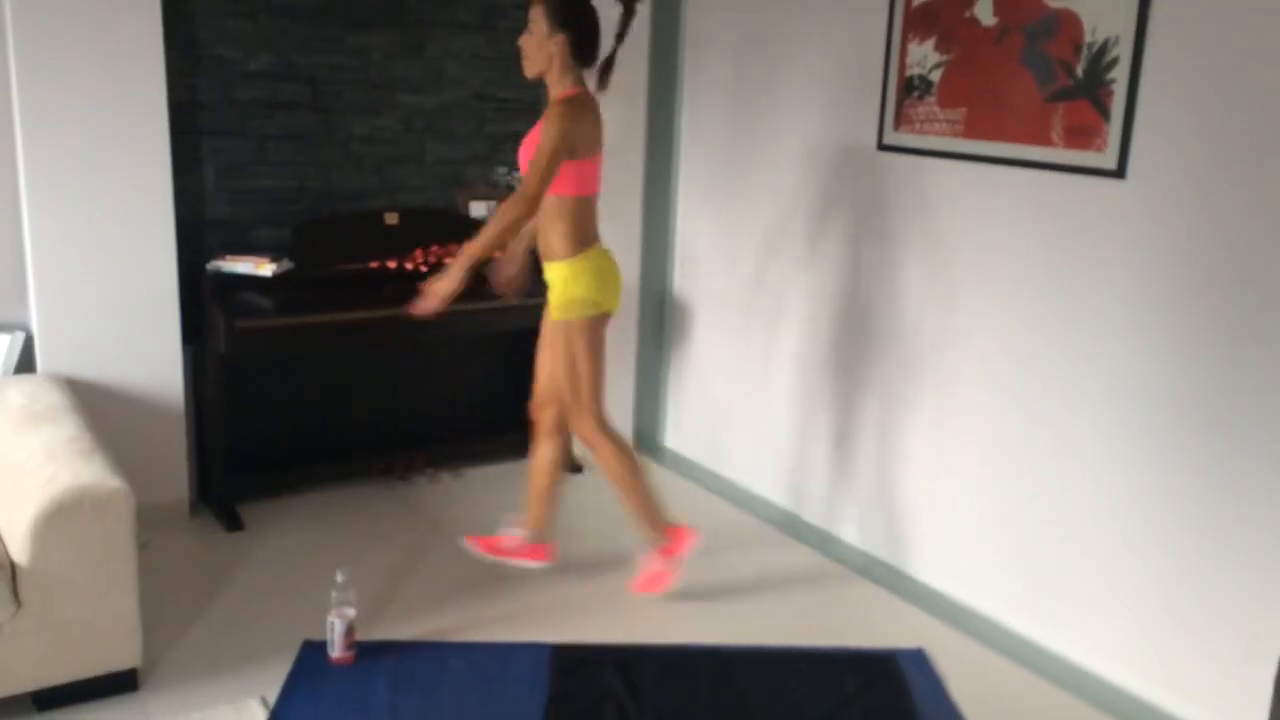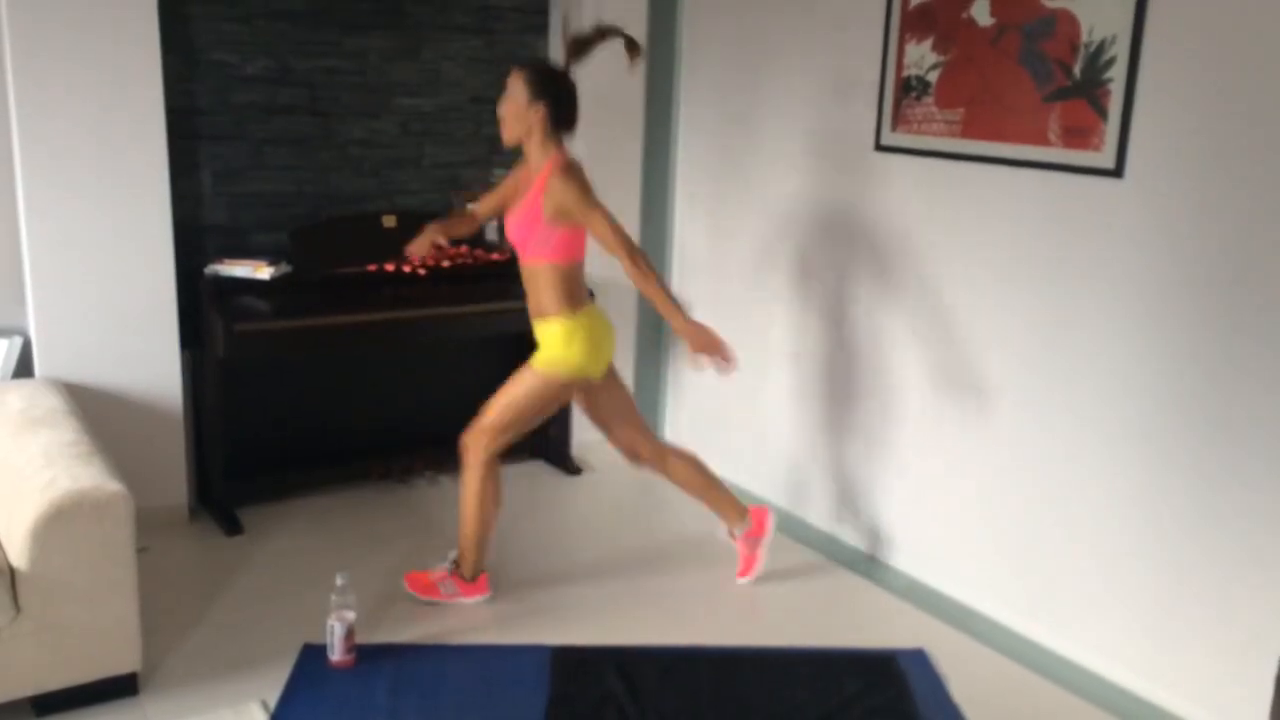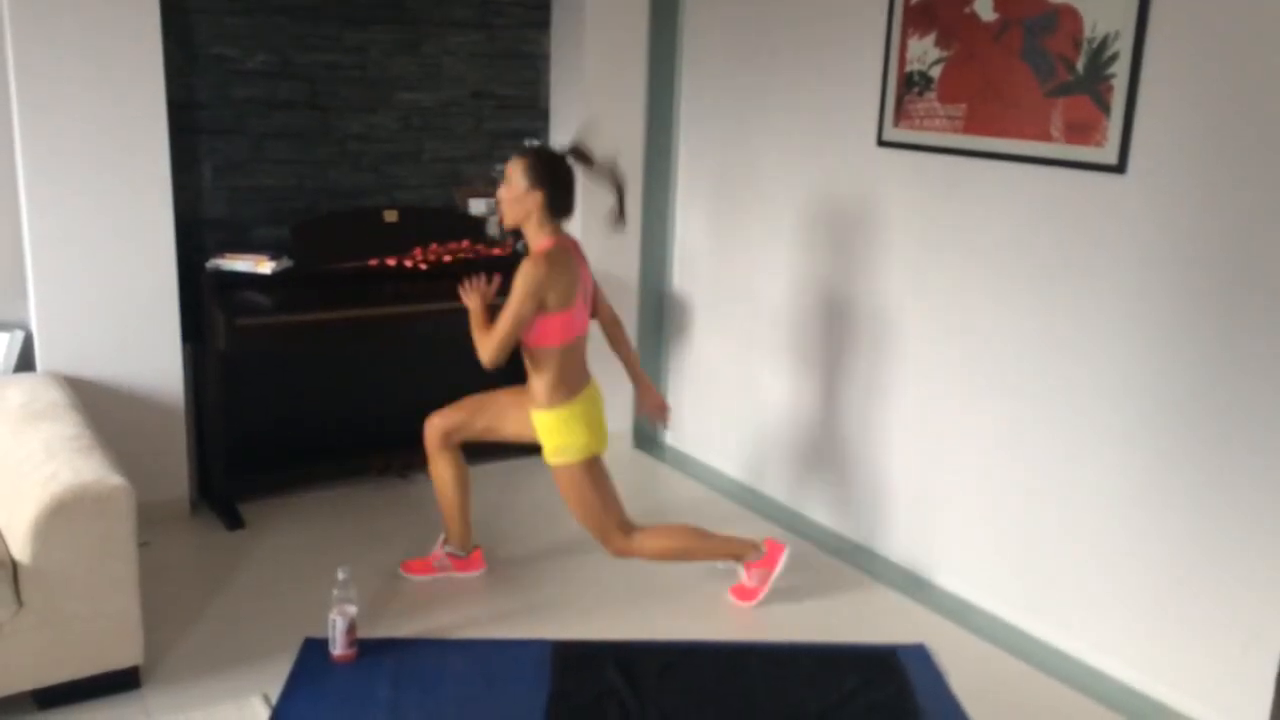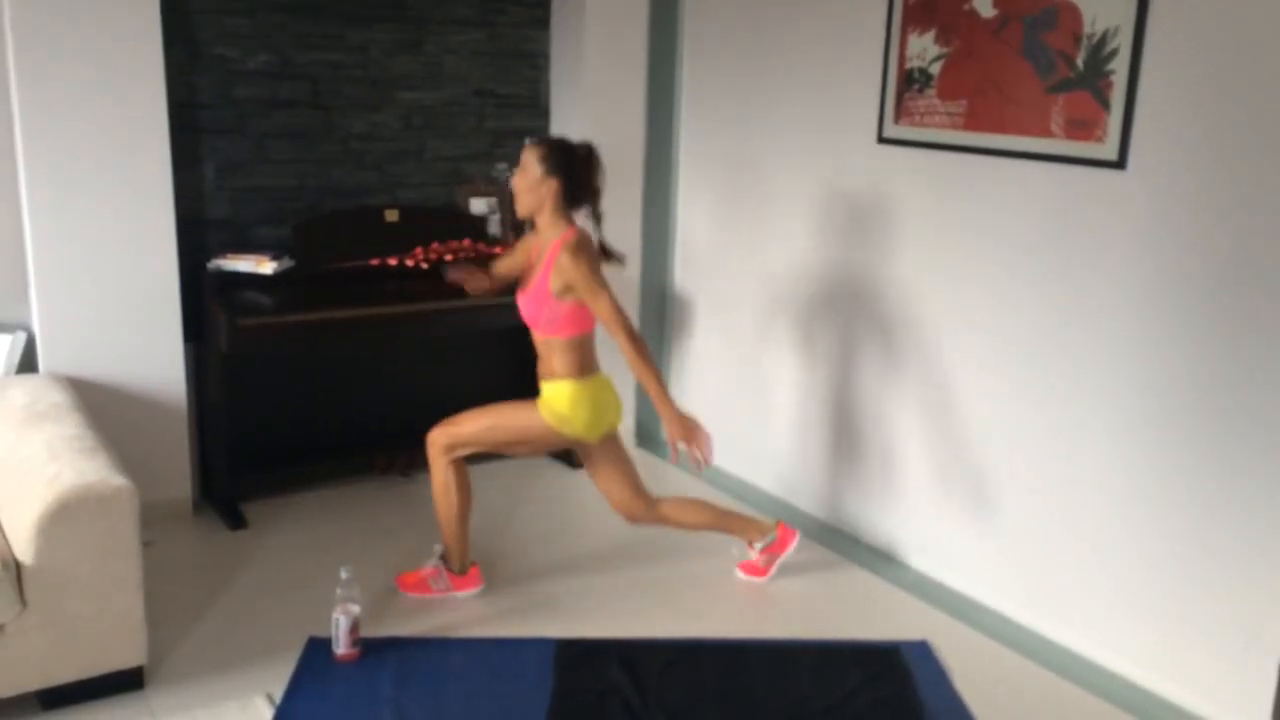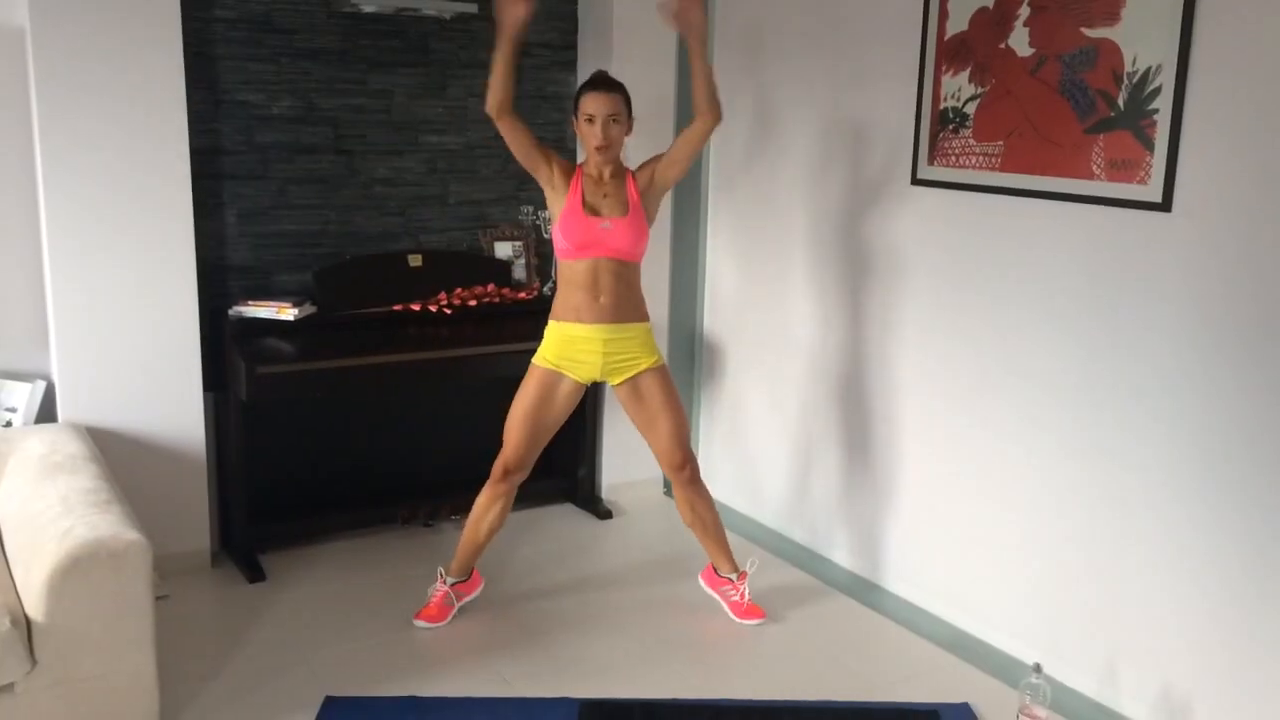
dt=1s
person 1, frame 1
left shoulder: (565, 111)
right shoulder: (571, 108)
left elbow: (523, 202)
left wrist: (460, 266)
right wrist: (520, 252)
left hip: (579, 280)
right hip: (572, 279)
left knee: (585, 423)
right knee: (544, 413)
left ankle: (665, 536)
right ankle: (532, 537)
person 1, frame 2
left shoulder: (558, 181)
right shoulder: (527, 172)
left elbow: (626, 251)
right elbow: (477, 214)
left wrist: (683, 323)
right wrist: (441, 228)
left hip: (570, 343)
right hip: (568, 339)
left knee: (477, 443)
right knee: (640, 449)
left ankle: (465, 575)
right ankle: (746, 522)
person 1, frame 3
left shoulder: (539, 268)
right shoulder: (564, 251)
left elbow: (491, 353)
right elbow: (609, 319)
left wrist: (475, 305)
right wrist: (641, 381)
left hip: (564, 420)
right hip: (550, 404)
left knee: (619, 540)
right knee: (437, 429)
left ankle: (756, 555)
right ankle: (460, 551)
person 1, frame 4
left shoulder: (572, 252)
right shoulder: (539, 240)
left elbow: (625, 335)
right elbow: (493, 278)
left wrist: (672, 412)
right wrist: (475, 277)
left hip: (572, 404)
right hip: (580, 400)
left knee: (441, 443)
right knee: (641, 509)
left ankle: (456, 568)
right ankle: (766, 534)
person 1, frame 5
left shoulder: (648, 181)
right shoulder: (557, 178)
left elbow: (708, 117)
right elbow: (498, 109)
left hip: (633, 347)
right hip: (564, 345)
left knee: (683, 468)
right knee: (507, 469)
left ankle: (726, 576)
right ankle: (457, 579)
